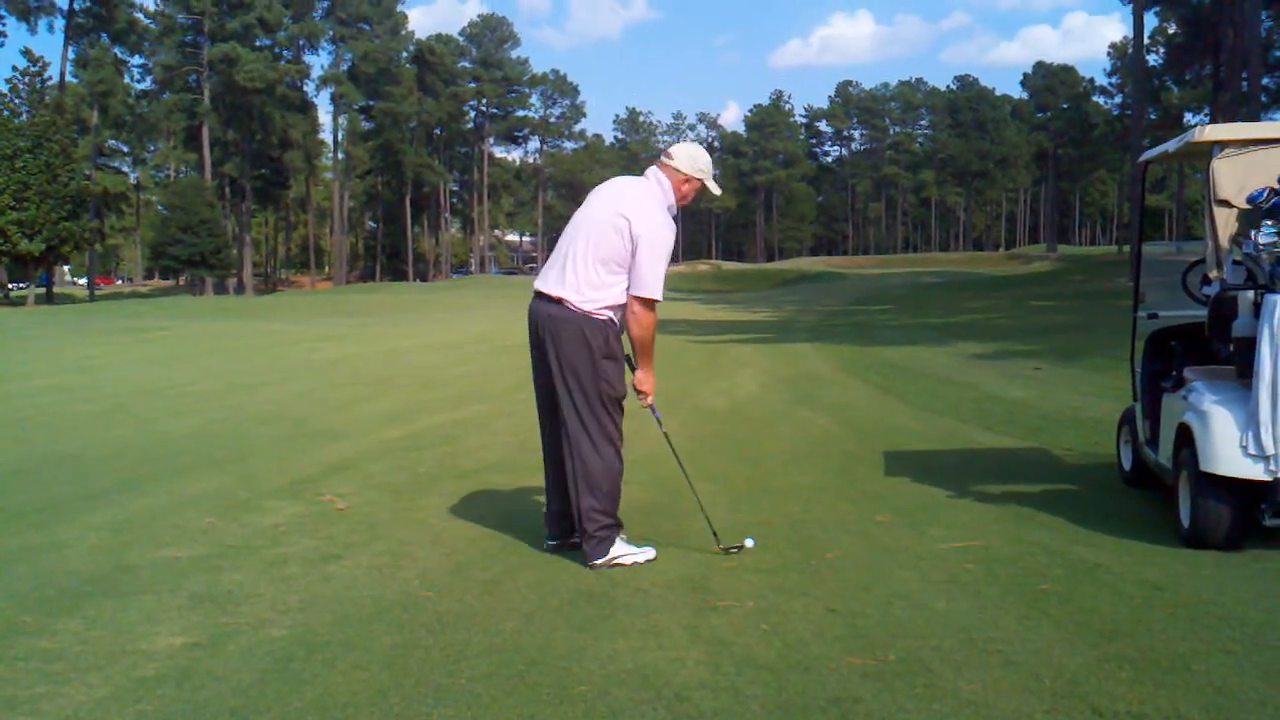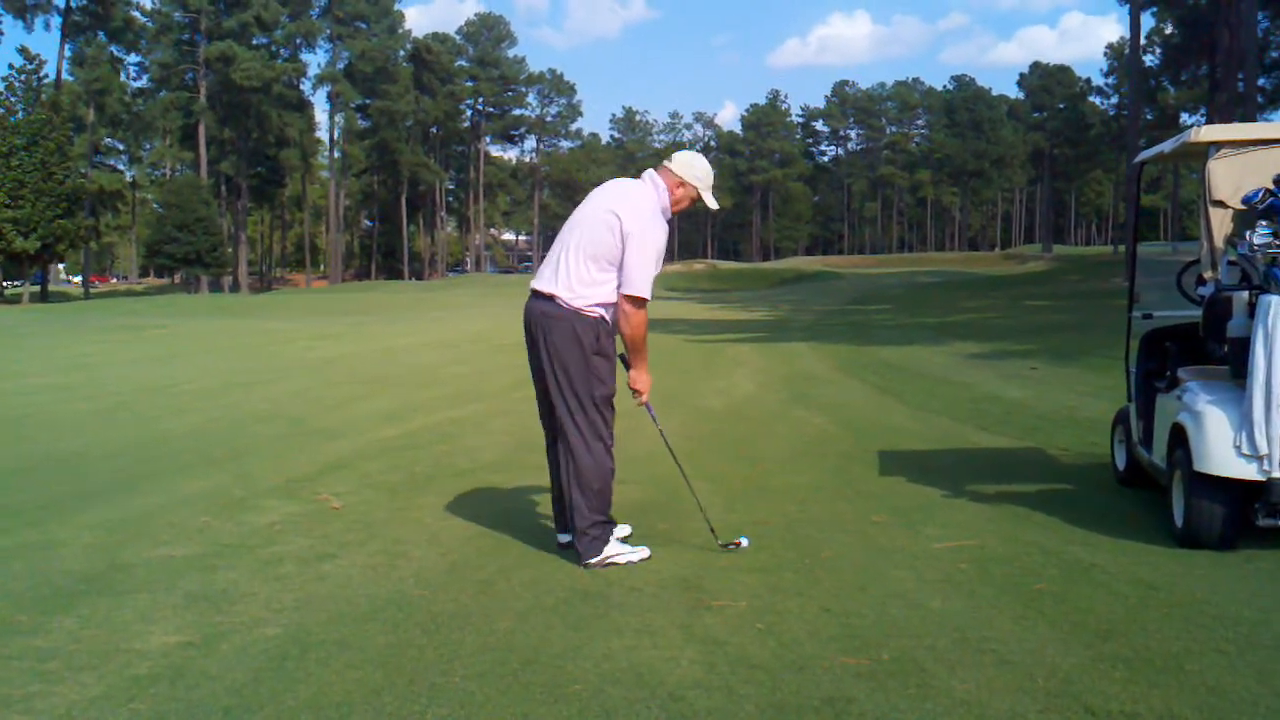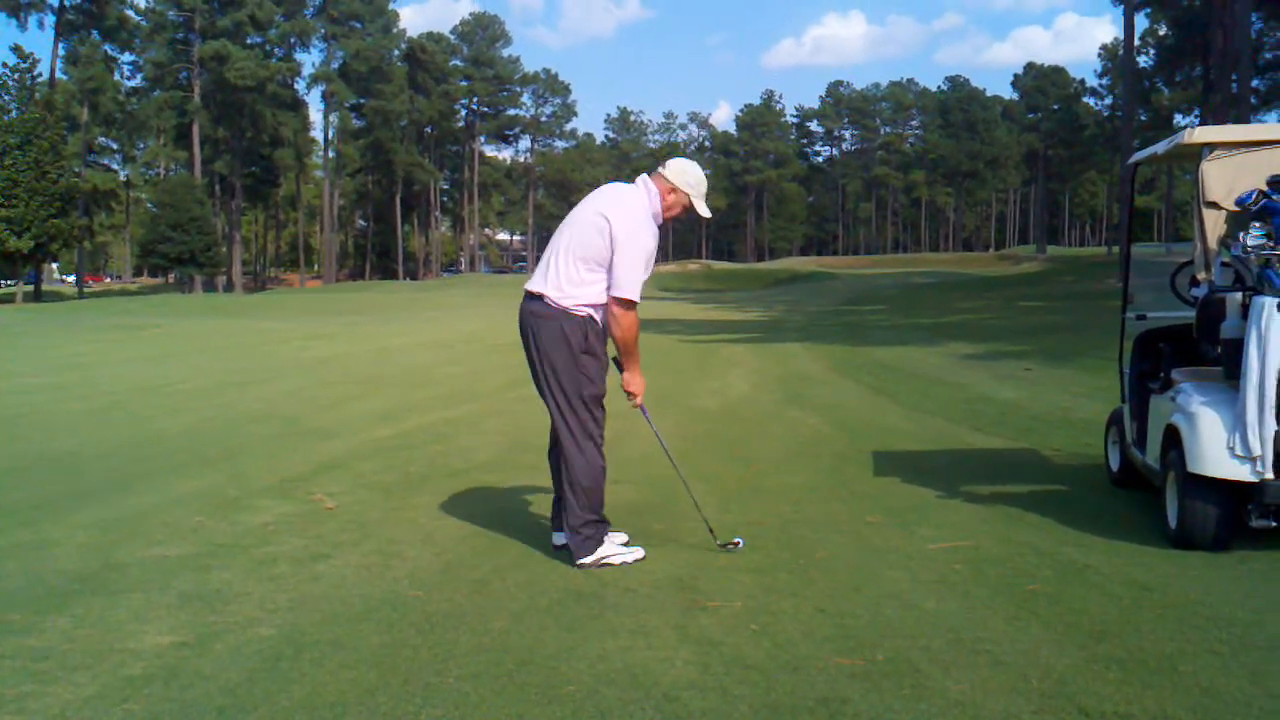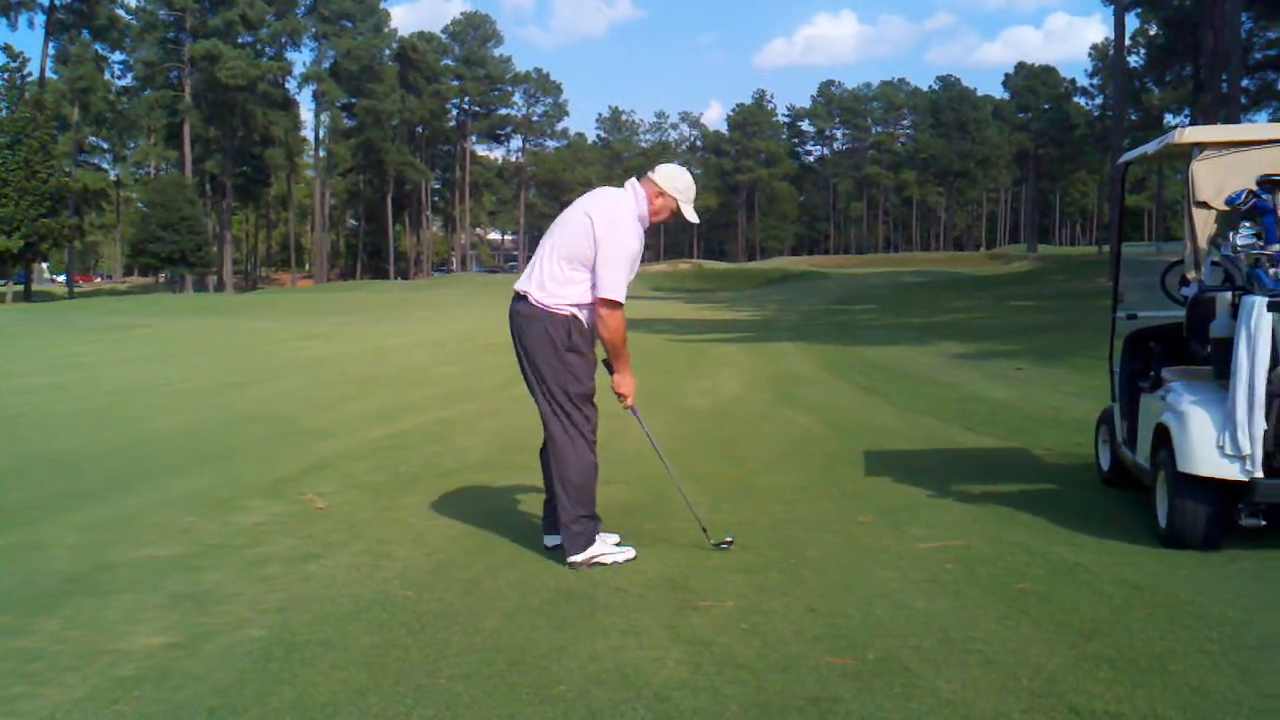
dt=0.1s
person 1, frame 1
left shoulder: (615, 187)
right shoulder: (657, 221)
right elbow: (640, 305)
right wrist: (645, 369)
left hip: (545, 307)
right hip: (583, 324)
left knee: (563, 427)
right knee: (596, 435)
left ankle: (562, 528)
right ankle: (602, 543)
person 1, frame 2
left shoulder: (618, 189)
right shoulder: (649, 220)
right elbow: (631, 304)
right wrist: (639, 367)
left hip: (544, 309)
right hip: (576, 323)
left knee: (566, 426)
right knee: (590, 432)
left ankle: (572, 523)
right ankle: (596, 543)
person 1, frame 3
left shoulder: (613, 193)
right shoulder: (640, 223)
right elbow: (622, 306)
right wrist: (632, 369)
left hip: (539, 310)
right hip: (566, 323)
left knee: (569, 427)
right knee: (582, 432)
left ankle: (569, 524)
right ankle: (589, 543)
person 1, frame 4
left shoulder: (607, 199)
right shoulder: (625, 225)
right elbow: (607, 308)
right wrist: (622, 370)
left hip: (535, 313)
right hip: (552, 322)
left knee: (564, 425)
right knee: (574, 429)
left ankle: (561, 525)
right ankle: (582, 541)
